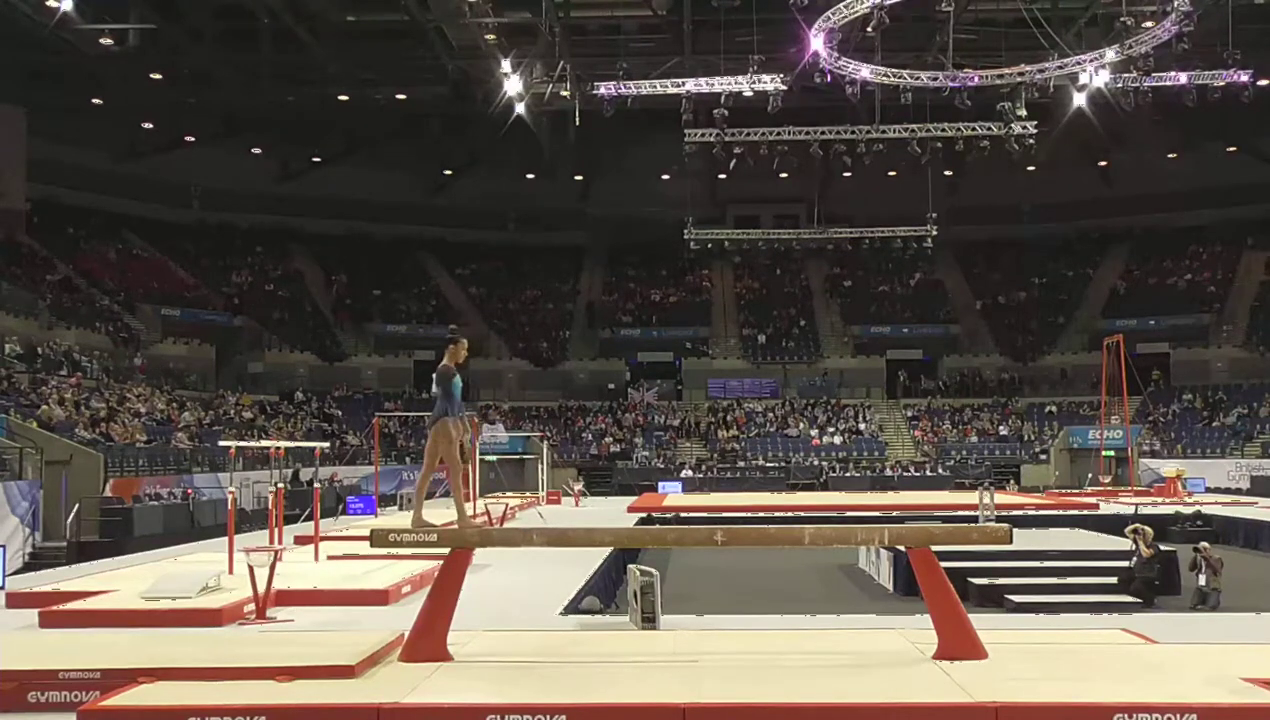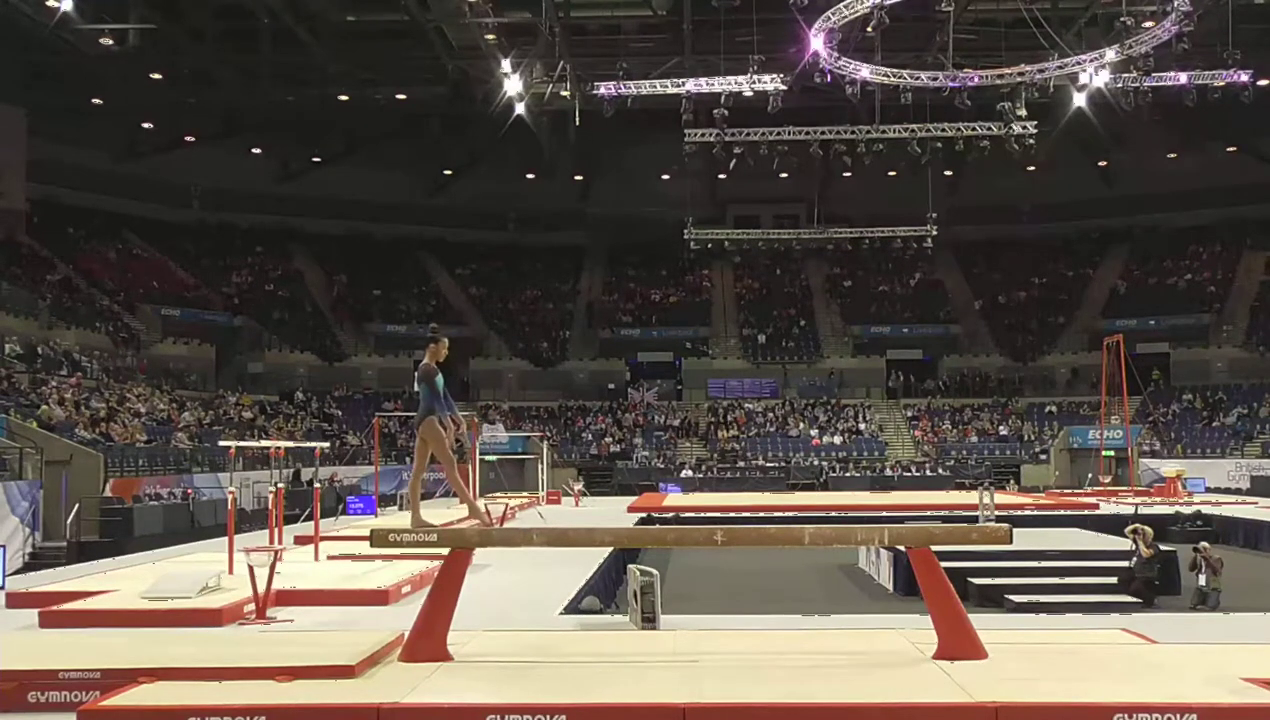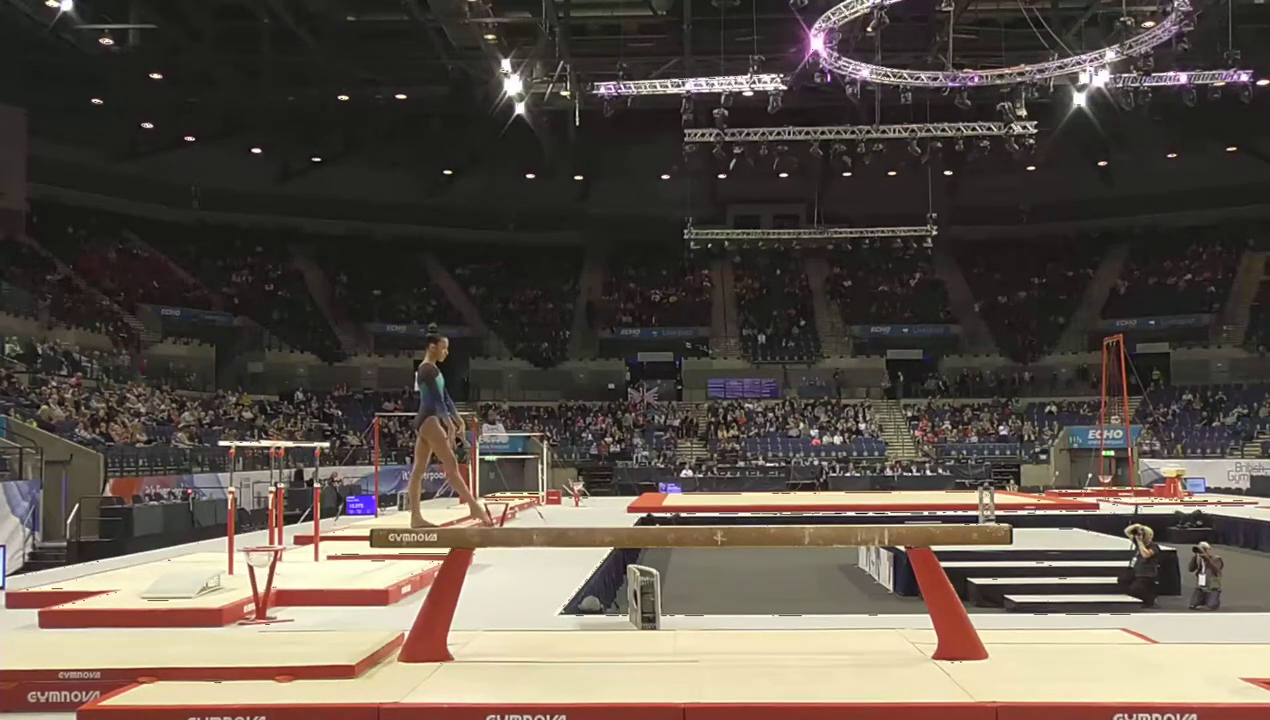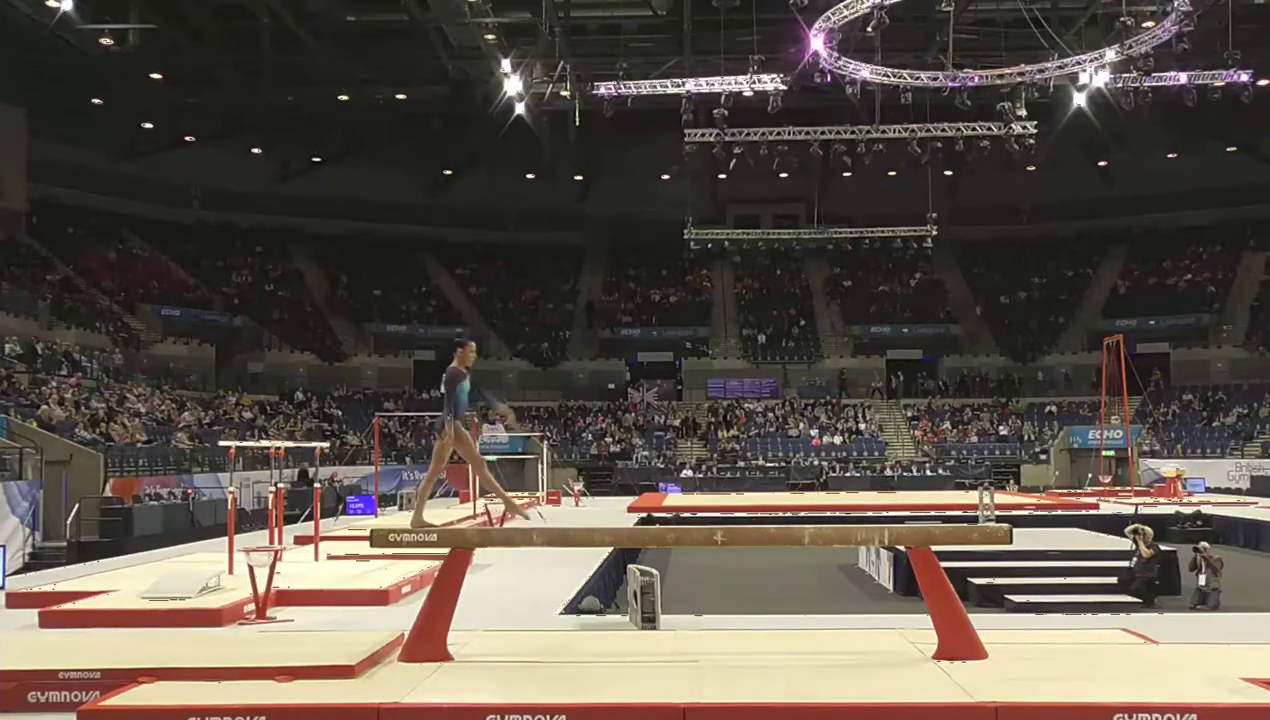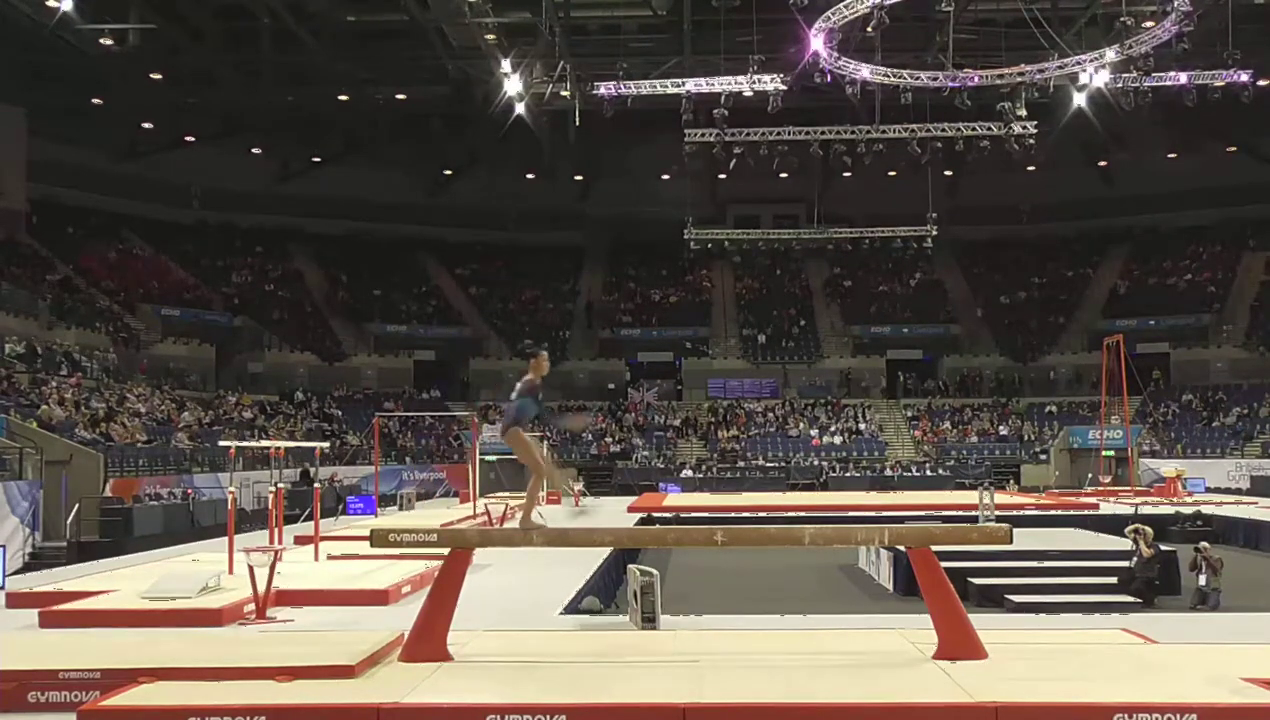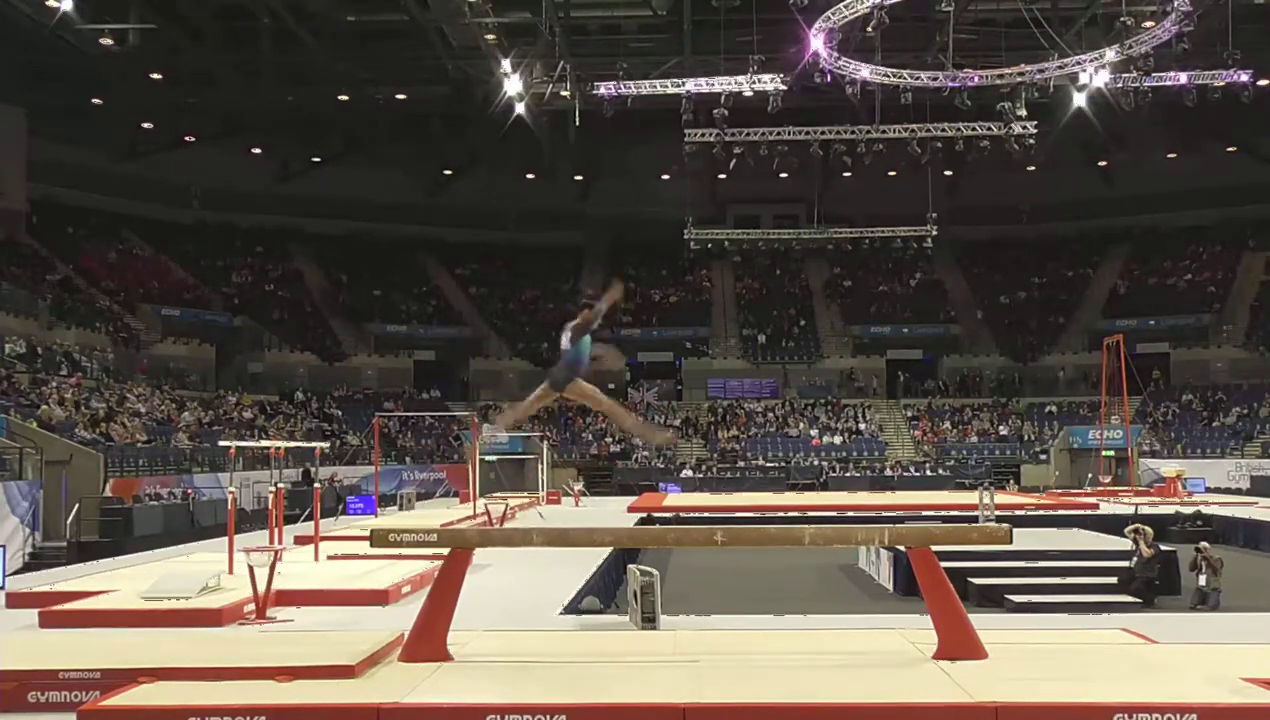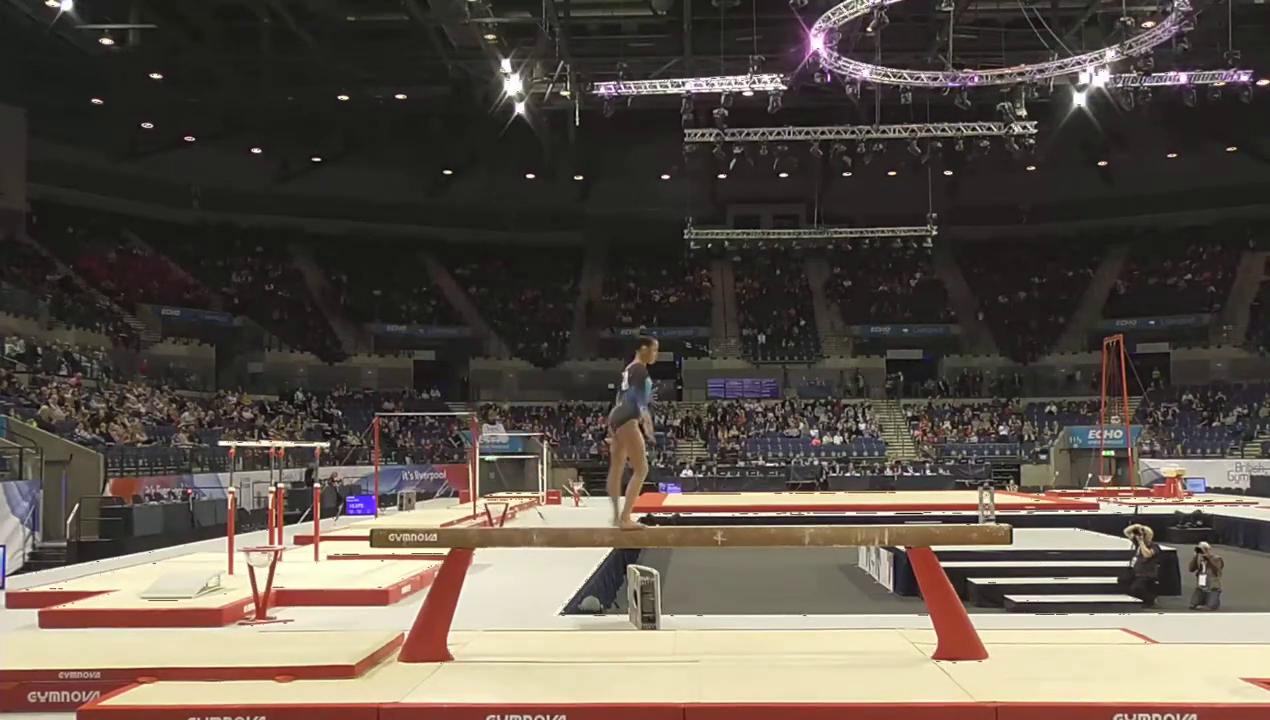
dt=0.4s
person 1, frame 1
left shoulder: (450, 370)
right shoulder: (446, 370)
left elbow: (456, 399)
right elbow: (449, 399)
left wrist: (463, 424)
right wrist: (457, 426)
left hip: (438, 423)
right hip: (442, 422)
left knee: (429, 469)
right knee: (456, 467)
left ankle: (417, 516)
right ankle: (462, 517)
person 1, frame 2
left shoulder: (432, 369)
right shoulder: (427, 370)
left elbow: (445, 396)
right elbow: (437, 399)
left wrist: (459, 419)
right wrist: (449, 425)
left hip: (425, 422)
right hip: (428, 421)
left knee: (419, 469)
right knee: (450, 465)
left ankle: (416, 517)
right ankle: (473, 508)
person 1, frame 3
left shoulder: (432, 369)
right shoulder: (427, 369)
left elbow: (444, 397)
right elbow: (437, 400)
left wrist: (458, 420)
right wrist: (450, 424)
left hip: (426, 422)
right hip: (429, 421)
left knee: (419, 470)
right knee: (451, 464)
left ankle: (416, 517)
right ankle: (475, 507)
person 1, frame 4
left shoulder: (463, 373)
right shoulder: (453, 373)
right elbow: (448, 402)
left wrist: (503, 409)
right wrist: (448, 428)
left hip: (449, 426)
right hip: (451, 425)
left knee: (434, 472)
right knee: (479, 465)
left ankle: (417, 517)
right ankle: (510, 505)
person 1, frame 5
left shoulder: (528, 382)
right shoulder: (533, 385)
right wrist: (570, 422)
left hip: (515, 429)
right hip: (514, 431)
left knee: (548, 467)
right knee: (540, 471)
right ankle: (526, 519)
person 1, frame 6
left shoulder: (569, 328)
right shoulder: (577, 328)
left elbow: (587, 347)
right elbow: (595, 315)
left wrist: (601, 353)
right wrist: (609, 298)
left hip: (556, 380)
right hip: (568, 381)
left knee: (524, 408)
right knee: (611, 406)
right ankle: (652, 434)
person 1, frame 7
left shoulder: (629, 369)
right shoulder: (639, 370)
right elbow: (640, 396)
right wrist: (646, 419)
left hip: (620, 420)
right hip: (627, 421)
left knee: (616, 470)
right knee: (641, 470)
left ankle: (617, 514)
right ankle: (624, 518)
